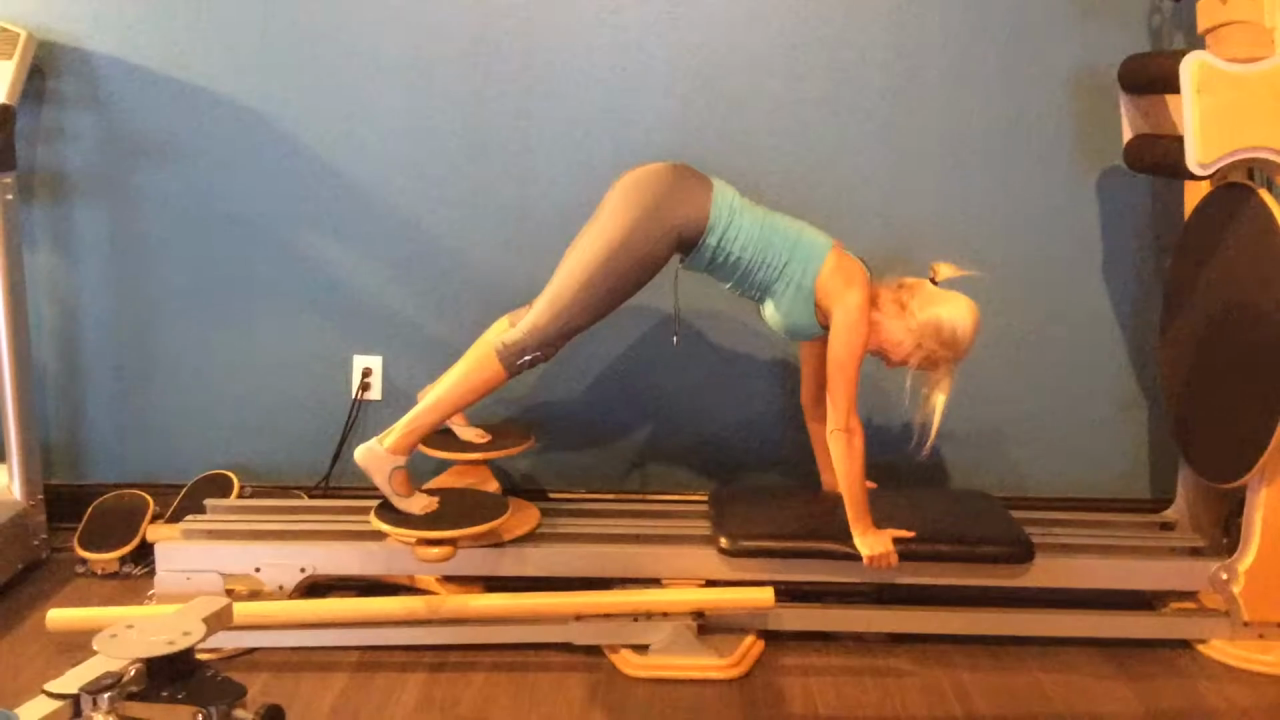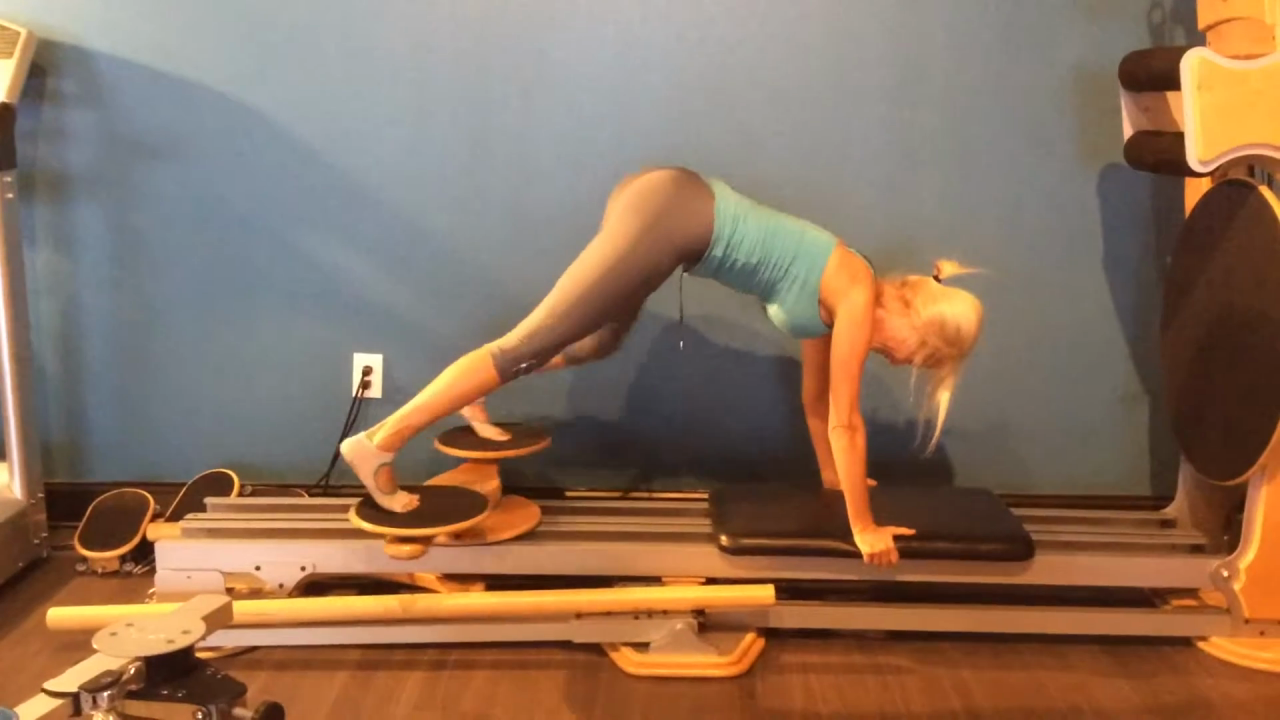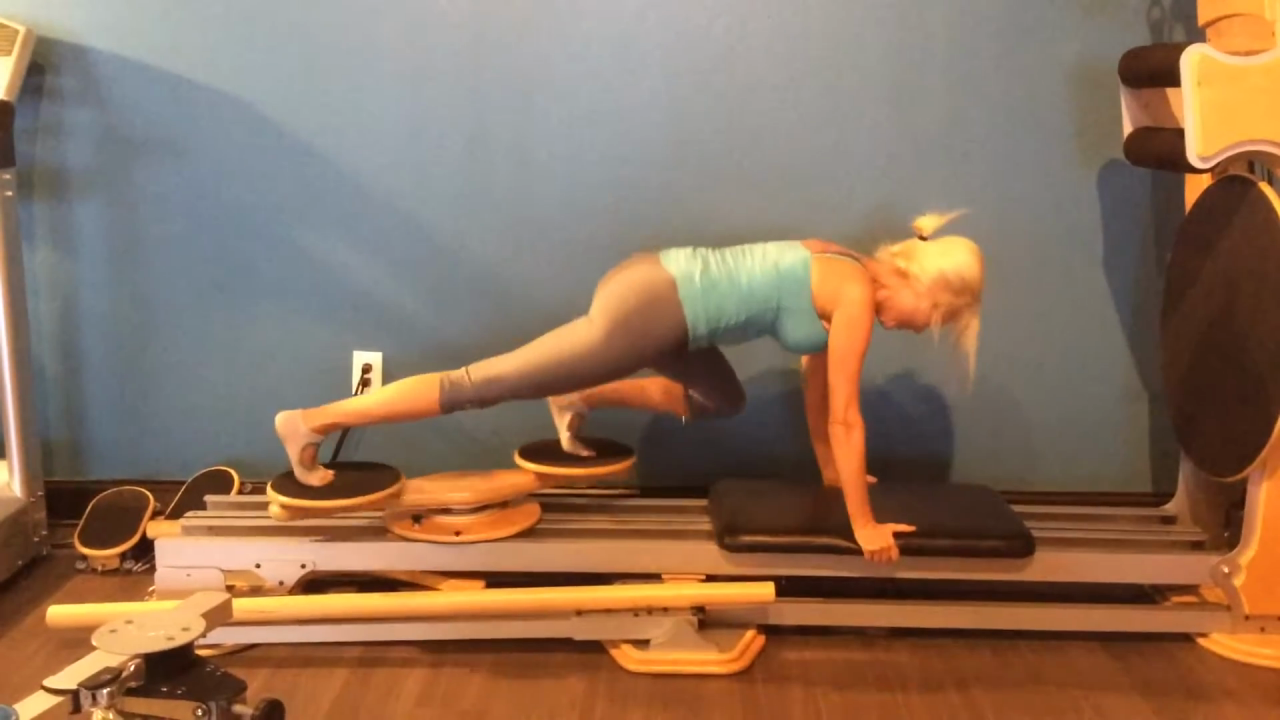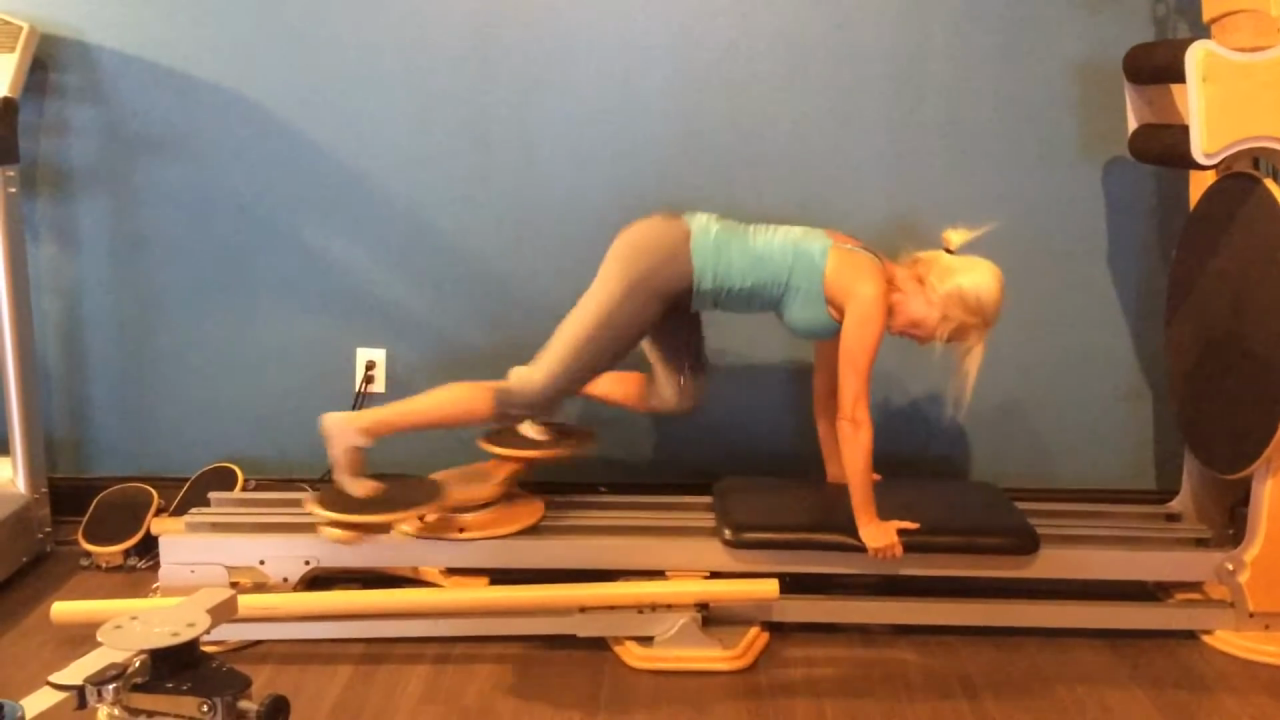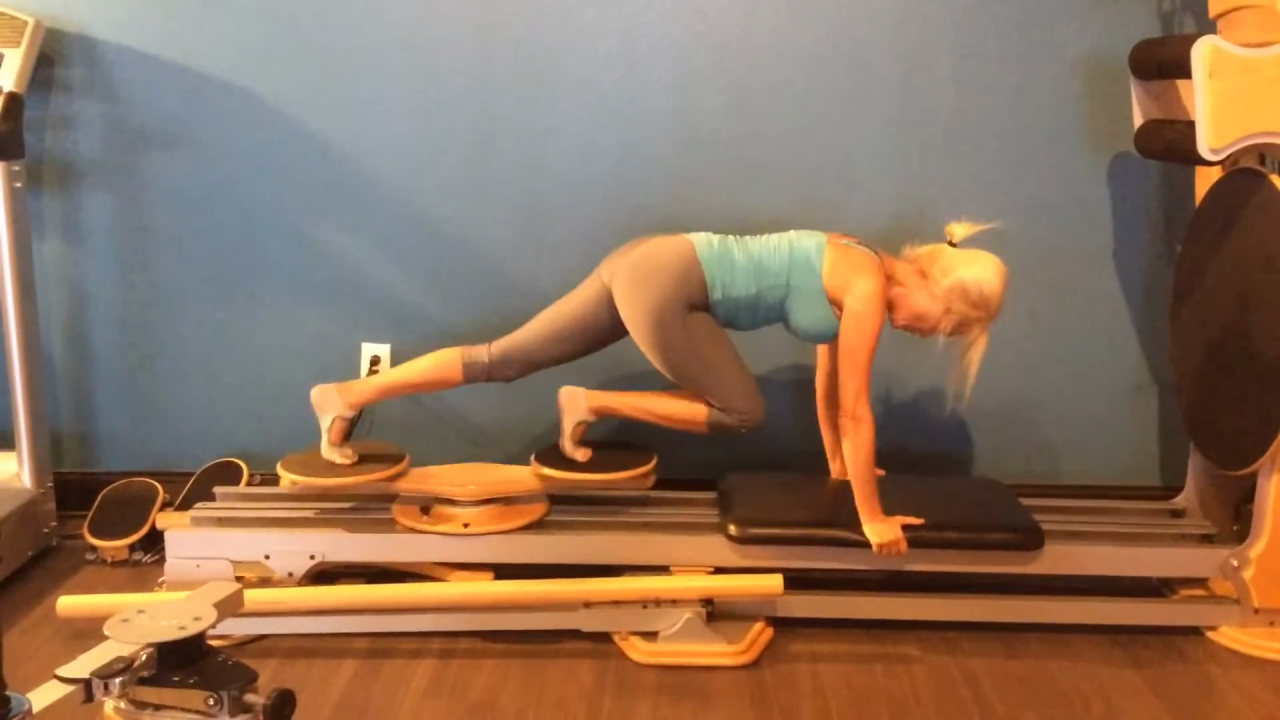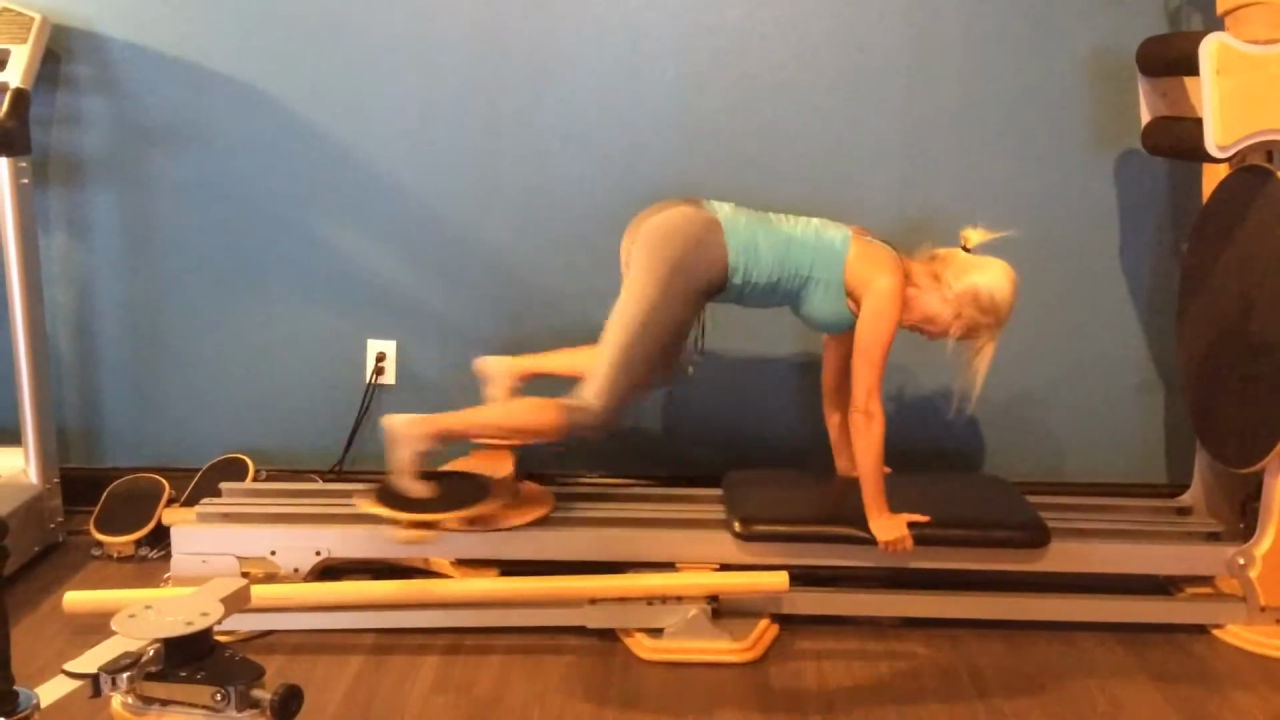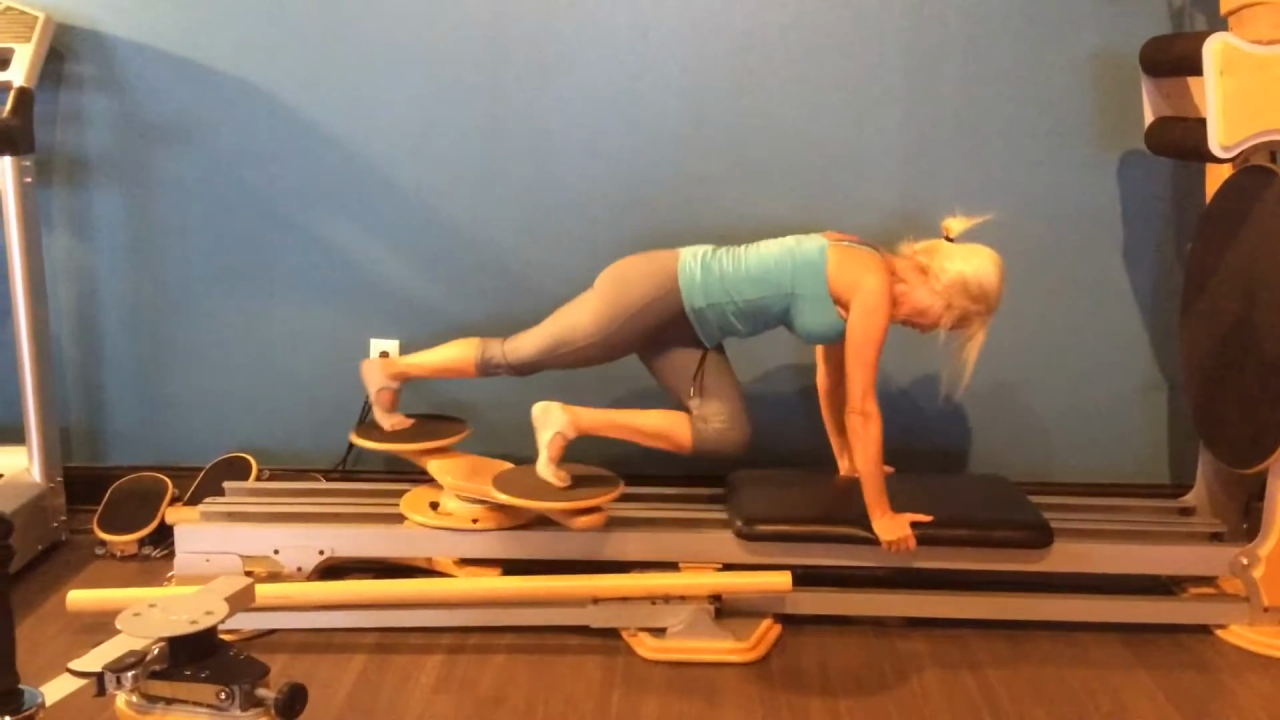
dt=0.7s
person 1, frame 1
left shoulder: (831, 303)
right shoulder: (853, 299)
left elbow: (815, 405)
right elbow: (842, 423)
left wrist: (833, 483)
right wrist: (863, 529)
left hip: (666, 203)
right hip: (666, 206)
left knee: (543, 313)
right knee: (539, 335)
left ankle: (442, 395)
right ankle: (392, 445)
person 1, frame 2
left shoulder: (836, 298)
right shoulder: (860, 296)
left elbow: (816, 401)
right elbow: (845, 420)
left wrist: (833, 478)
right wrist: (863, 527)
left hip: (668, 203)
right hip: (669, 214)
left knee: (603, 337)
right knee: (533, 344)
left ankle: (476, 397)
right ankle: (378, 442)
person 1, frame 3
left shoulder: (840, 273)
right shoulder: (857, 293)
left elbow: (817, 388)
right elbow: (843, 418)
left wrist: (832, 475)
right wrist: (864, 524)
left hip: (656, 281)
right hip: (647, 309)
left knee: (722, 400)
right knee: (484, 385)
left ankle: (579, 397)
right ankle: (311, 420)
person 1, frame 4
left shoulder: (853, 281)
right shoulder: (872, 291)
left elbow: (826, 390)
right elbow: (850, 414)
left wrist: (839, 475)
right wrist: (867, 521)
left hip: (665, 250)
right hip: (660, 260)
left knee: (682, 397)
right knee: (538, 391)
left ankle: (528, 387)
right ankle: (359, 427)
person 1, frame 5
left shoulder: (857, 273)
right shoulder: (870, 288)
left elbow: (826, 388)
right elbow: (853, 412)
left wrist: (840, 470)
right wrist: (872, 516)
left hip: (645, 265)
right hip: (664, 285)
left knee: (500, 359)
right knee: (743, 413)
left ankle: (343, 396)
right ankle: (591, 403)
person 1, frame 6
left shoulder: (867, 279)
right shoulder: (889, 286)
left elbow: (837, 380)
right elbow: (866, 406)
left wrist: (846, 466)
right wrist: (879, 514)
left hip: (675, 225)
right hip: (686, 246)
left knee: (631, 367)
right knee: (599, 409)
left ankle: (507, 370)
right ankle: (422, 427)
person 1, frame 7
left shoulder: (858, 275)
right shoulder: (873, 285)
left elbow: (831, 379)
right elbow: (862, 407)
left wrist: (847, 463)
right wrist: (882, 515)
left hip: (684, 314)
right hip: (655, 295)
left knee: (727, 435)
right knee: (513, 355)
left ankle: (571, 421)
right ankle: (388, 371)
